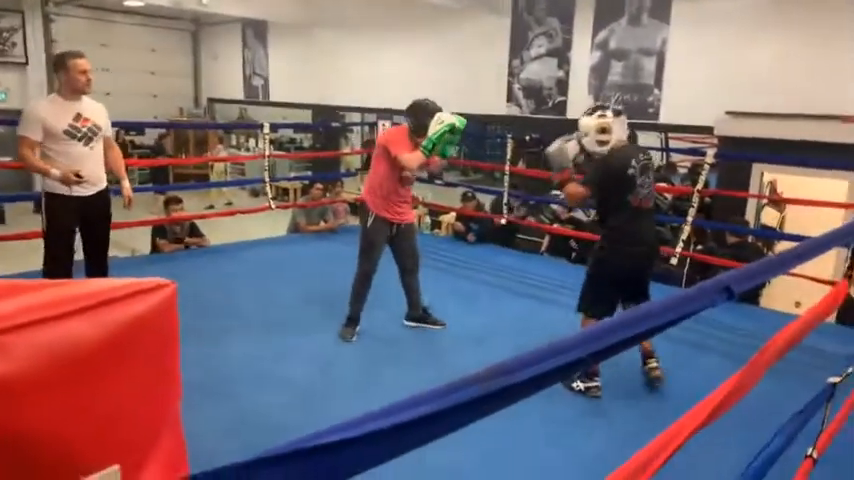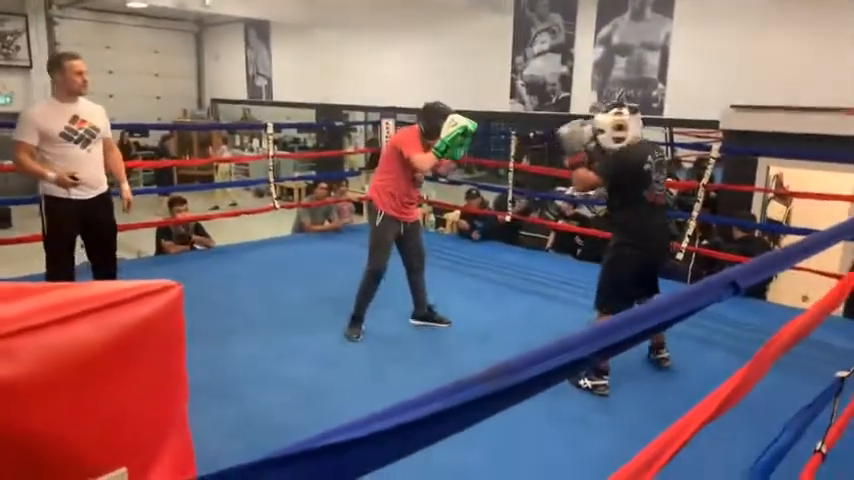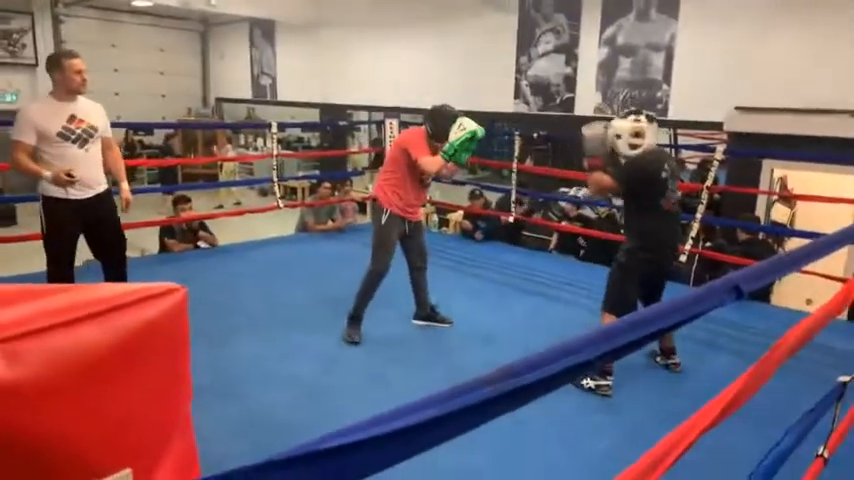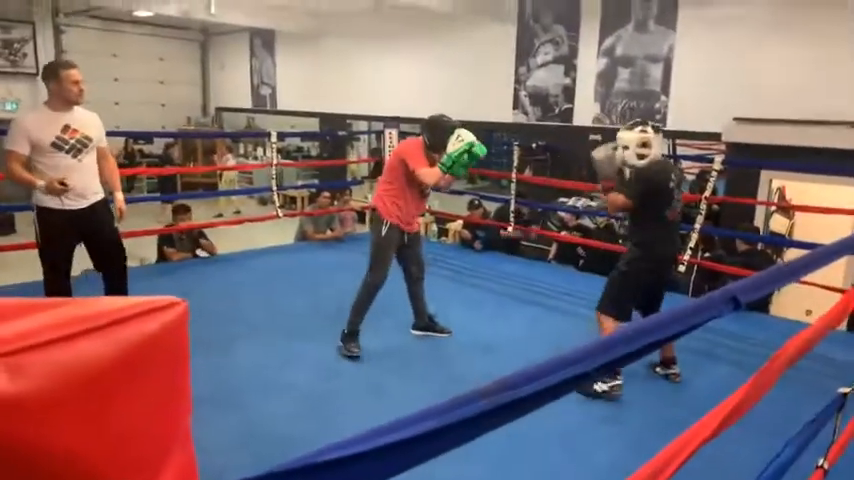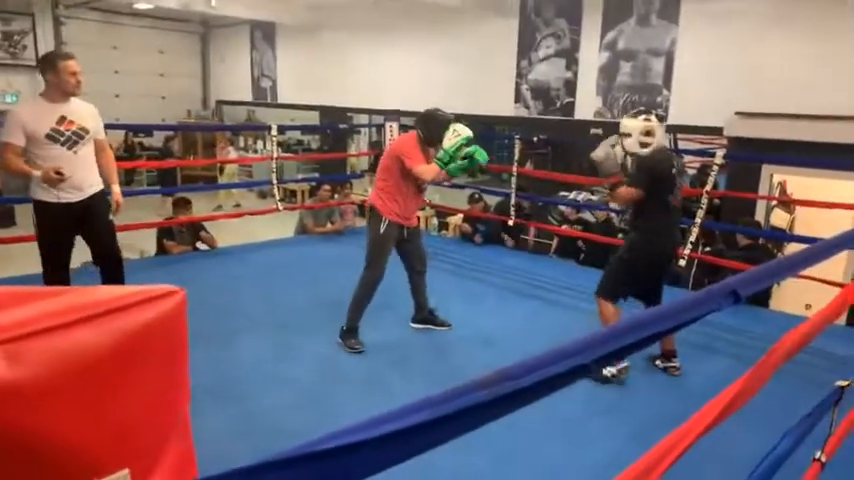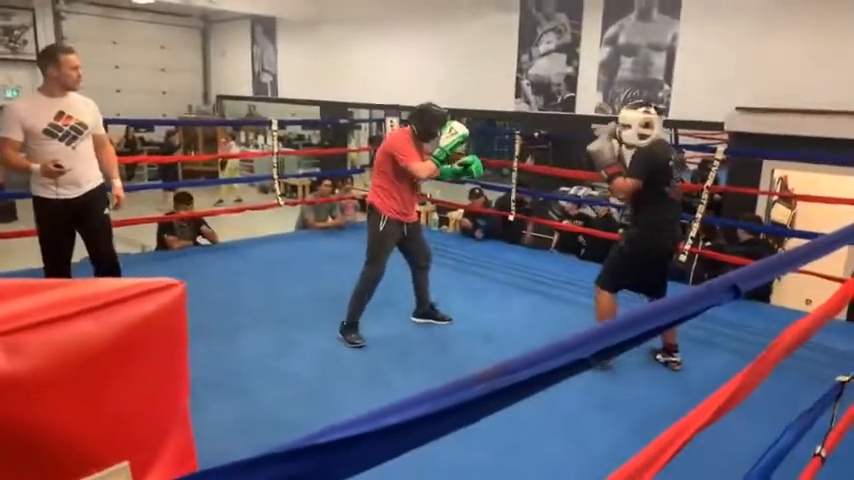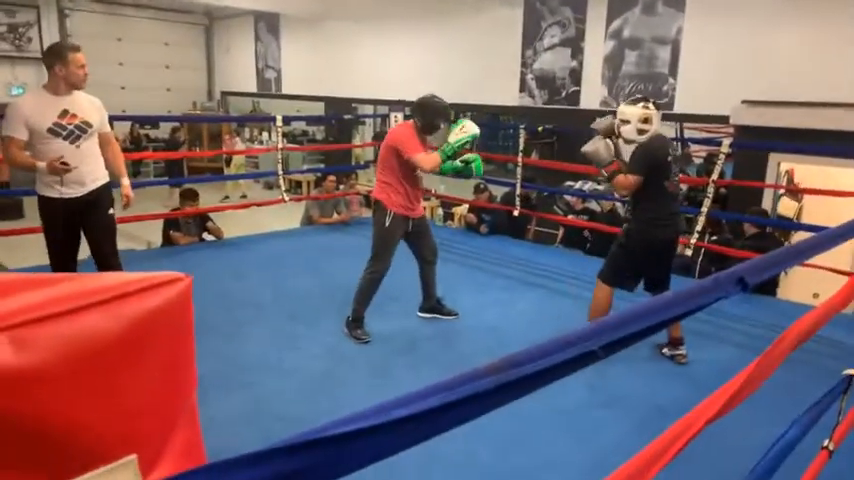
dt=0.1s
person 1, frame 1
left shoulder: (606, 162)
right shoulder: (641, 154)
left elbow: (574, 197)
right wrist: (583, 163)
left hip: (615, 249)
right hip: (645, 246)
left knee: (593, 313)
right knee: (636, 304)
left ankle: (589, 378)
right ankle: (650, 360)
person 1, frame 2
left shoulder: (623, 156)
right shoulder: (652, 151)
left elbow: (583, 183)
left wrist: (574, 153)
right wrist: (593, 150)
left hip: (628, 243)
right hip: (656, 241)
left knee: (608, 309)
right knee: (646, 295)
left ankle: (598, 375)
right ankle: (659, 349)
person 1, frame 3
left shoulder: (639, 164)
right shoulder: (664, 159)
left elbow: (598, 186)
left wrist: (593, 157)
right wrist: (612, 155)
left hip: (641, 248)
right hip: (665, 246)
left knee: (613, 310)
right knee: (652, 301)
left ankle: (602, 376)
right ankle: (669, 354)
person 1, frame 4
left shoulder: (646, 175)
right shoulder: (669, 170)
left elbow: (613, 204)
left wrist: (607, 176)
right wrist: (620, 173)
left hip: (644, 255)
right hip: (665, 254)
left knee: (608, 312)
right knee: (650, 309)
left ankle: (610, 378)
right ankle: (669, 365)
person 1, frame 5
left shoulder: (649, 163)
right shoulder: (668, 159)
left elbow: (624, 198)
left wrist: (610, 174)
right wrist: (623, 169)
left hip: (644, 242)
right hip: (665, 243)
left knee: (606, 295)
right knee: (652, 301)
left ankle: (616, 361)
right ankle: (669, 358)
person 1, frame 6
left shoulder: (647, 154)
right shoulder: (662, 150)
left elbow: (623, 190)
left wrist: (607, 166)
right wrist: (617, 154)
left hip: (646, 235)
right hip: (666, 234)
left knee: (605, 286)
right knee: (657, 294)
right ankle: (671, 352)
person 1, frame 7
left shoulder: (646, 150)
right shoulder: (660, 144)
left elbow: (625, 187)
right elbow: (638, 175)
left wrist: (607, 164)
right wrist: (614, 146)
left hip: (645, 229)
right hip: (667, 229)
left knee: (606, 280)
right knee: (660, 289)
right ankle: (676, 345)
person 2, frame 1
left shoulder: (420, 141)
right shoulder: (393, 135)
left elbow: (435, 167)
right elbow: (411, 164)
left wrist: (449, 140)
right wrist: (434, 139)
left hip: (403, 214)
right hip: (378, 211)
left knee: (410, 265)
right knee: (367, 268)
left ankle: (416, 313)
right ankle: (352, 320)
person 2, frame 2
left shoulder: (427, 142)
right shoulder: (406, 136)
left elbow: (443, 169)
right elbow: (422, 165)
left wrist: (460, 143)
right wrist: (445, 142)
left hip: (408, 212)
right hip: (384, 209)
left knee: (416, 263)
right knee: (377, 266)
left ankle: (422, 312)
right ankle: (356, 318)
person 2, frame 3
left shoulder: (433, 143)
right shoulder: (413, 137)
left elbow: (446, 171)
right elbow: (430, 168)
left wrist: (465, 147)
right wrist: (453, 145)
left hip: (411, 212)
right hip: (389, 208)
left knee: (419, 263)
right knee: (380, 266)
left ankle: (424, 312)
right ankle: (355, 319)
person 2, frame 4
left shoulder: (428, 153)
right shoulder: (411, 148)
left elbow: (443, 181)
right elbow: (429, 180)
left wrist: (467, 161)
right wrist: (452, 155)
left hip: (408, 223)
right hip: (387, 219)
left knee: (416, 273)
right knee: (376, 278)
left ankle: (422, 322)
right ankle: (350, 334)
person 2, frame 5
left shoulder: (424, 148)
right shoulder: (406, 144)
left elbow: (439, 176)
right elbow: (427, 175)
left wrist: (466, 163)
right wrist: (448, 151)
left hip: (407, 218)
right hip: (386, 215)
left knee: (418, 267)
right knee: (374, 274)
left ankle: (422, 315)
right ankle: (349, 330)
person 2, frame 6
left shoulder: (417, 143)
right shoulder: (399, 140)
left elbow: (431, 172)
right elbow: (422, 173)
left wrist: (458, 169)
right wrist: (444, 148)
left hip: (407, 214)
right hip: (385, 213)
left knee: (422, 261)
right knee: (374, 271)
left ankle: (423, 309)
right ankle: (349, 325)
person 2, frame 7
left shoulder: (419, 135)
right shoulder: (402, 134)
left elbow: (432, 165)
right elbow: (426, 165)
left wrist: (458, 165)
right wrist: (452, 144)
left hip: (413, 208)
right hip: (390, 208)
left knee: (429, 255)
right knee: (379, 266)
left ankle: (429, 304)
right ankle: (354, 320)
person 3, frame 1
left shoulder: (98, 109)
right shoulder: (39, 110)
left elbow: (110, 148)
right elbow: (25, 152)
left wrist: (124, 181)
right wrist: (55, 174)
left hip: (98, 194)
right hip: (60, 197)
left knee: (98, 255)
right knee: (59, 260)
person 3, frame 2
left shoulder: (97, 110)
right shoulder: (35, 114)
left elbow: (110, 150)
right elbow: (21, 157)
left wrist: (124, 184)
right wrist: (51, 177)
left hip: (99, 196)
right hip: (60, 201)
left knee: (106, 256)
right knee: (60, 264)
person 3, frame 3
left shoulder: (96, 109)
right shoulder: (33, 113)
left elbow: (110, 149)
right elbow: (19, 156)
left wrist: (123, 183)
right wrist: (48, 175)
left hip: (99, 196)
right hip: (58, 201)
left knee: (114, 253)
right knee: (61, 264)
person 3, frame 4
left shoulder: (92, 119)
right shoulder: (26, 122)
left elbow: (105, 159)
left wrist: (117, 193)
right wrist: (42, 185)
left hip: (95, 205)
right hip: (54, 211)
left knee: (115, 261)
right knee: (57, 275)
person 3, frame 5
left shoulder: (89, 110)
right shoulder: (22, 114)
left elbow: (103, 151)
left wrist: (115, 186)
right wrist: (38, 175)
left hip: (93, 197)
right hip: (51, 204)
left knee: (110, 256)
right knee: (55, 268)
person 3, frame 6
left shoulder: (88, 105)
right shoulder: (19, 109)
left elbow: (103, 146)
left wrist: (116, 181)
right wrist: (37, 168)
left hip: (92, 193)
right hip: (50, 199)
left knee: (105, 255)
right knee: (56, 265)
person 3, frame 7
left shoulder: (93, 104)
right shoulder: (24, 107)
left elbow: (109, 144)
left wrist: (124, 180)
right wrist: (43, 167)
left hip: (97, 192)
right hip: (55, 199)
left knee: (107, 256)
right knee: (63, 263)
